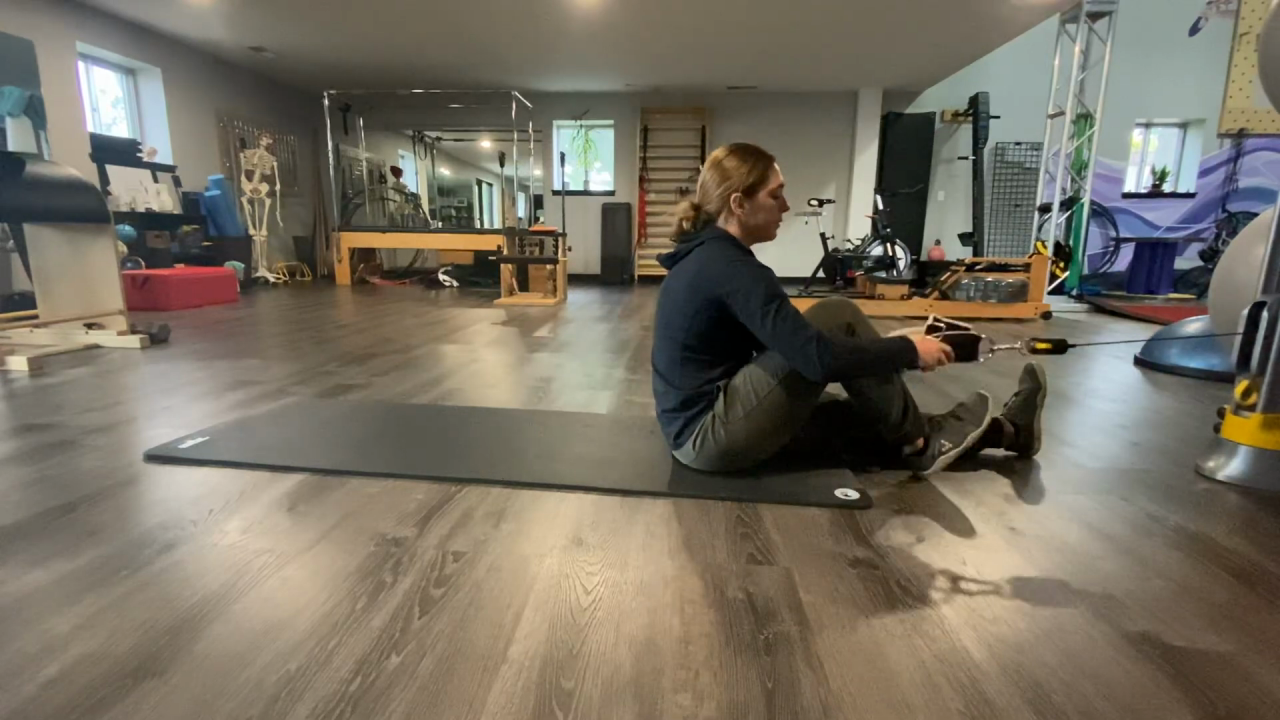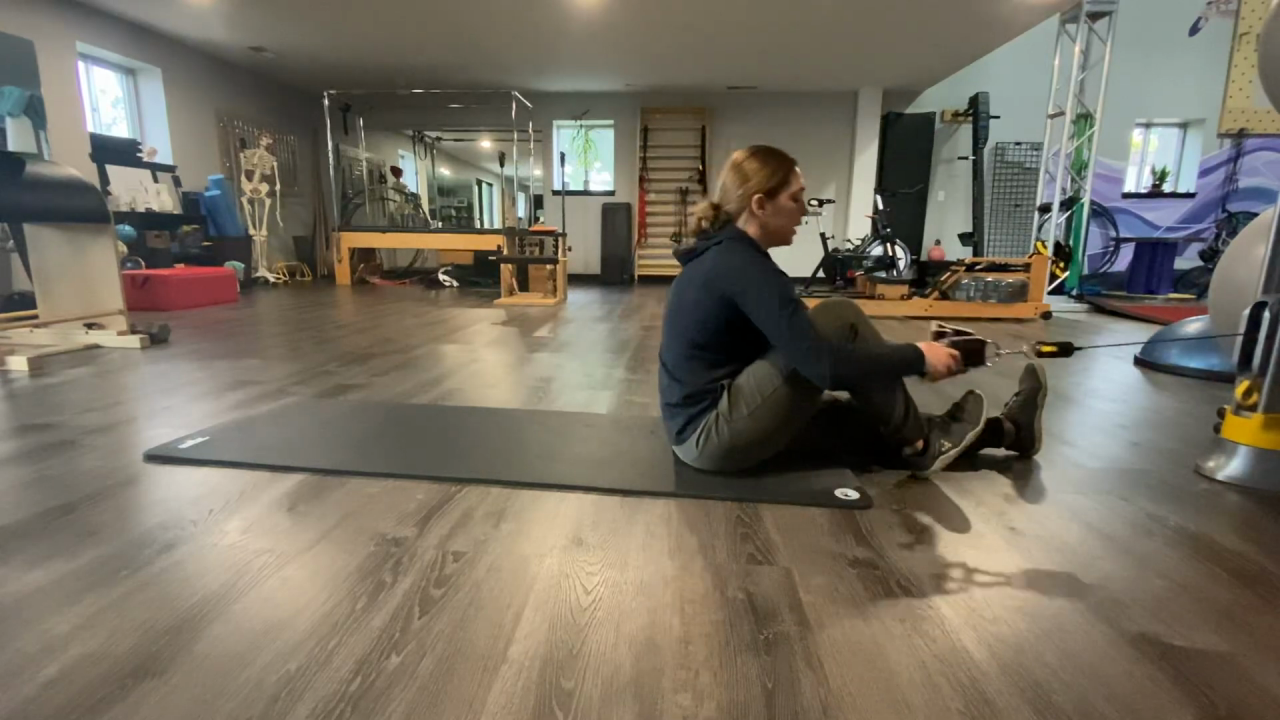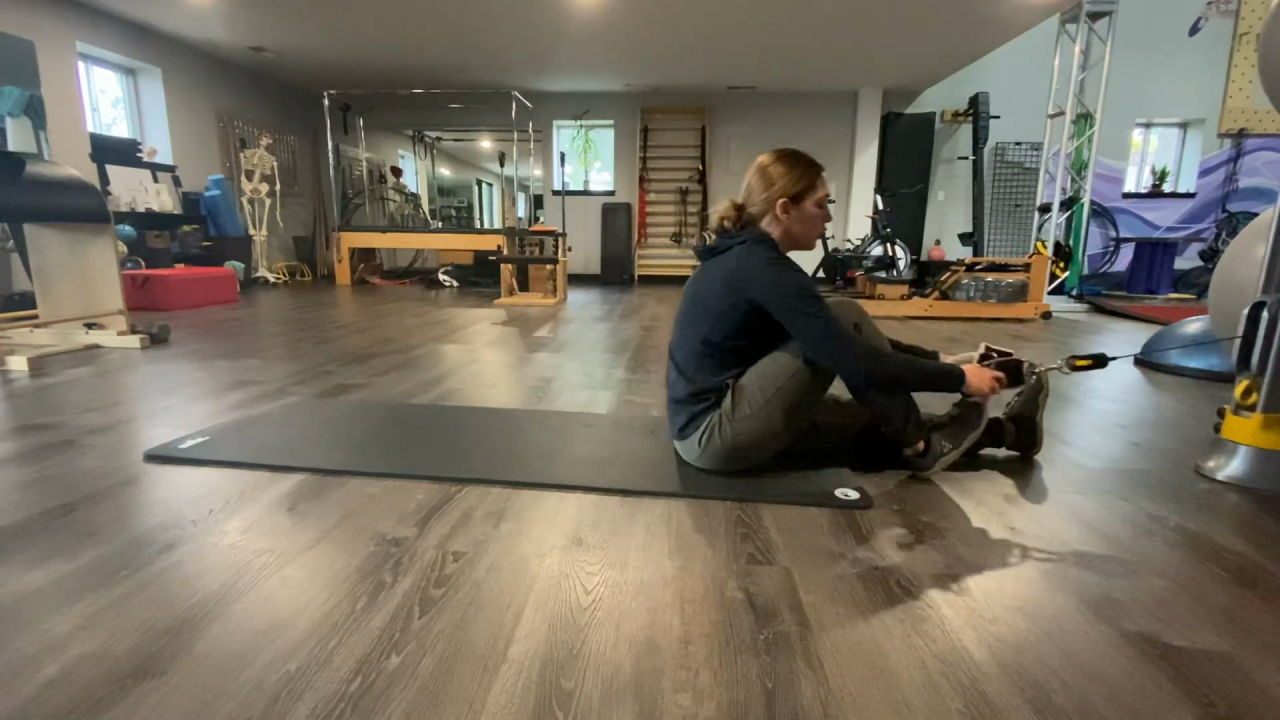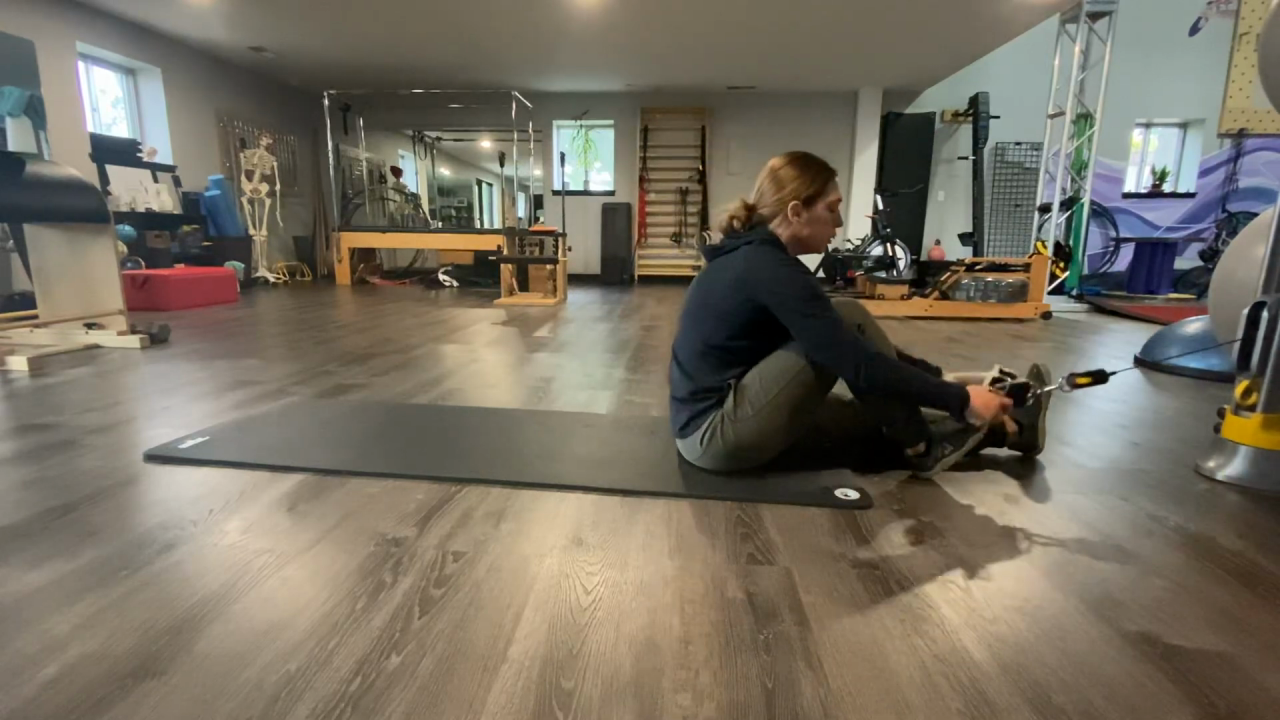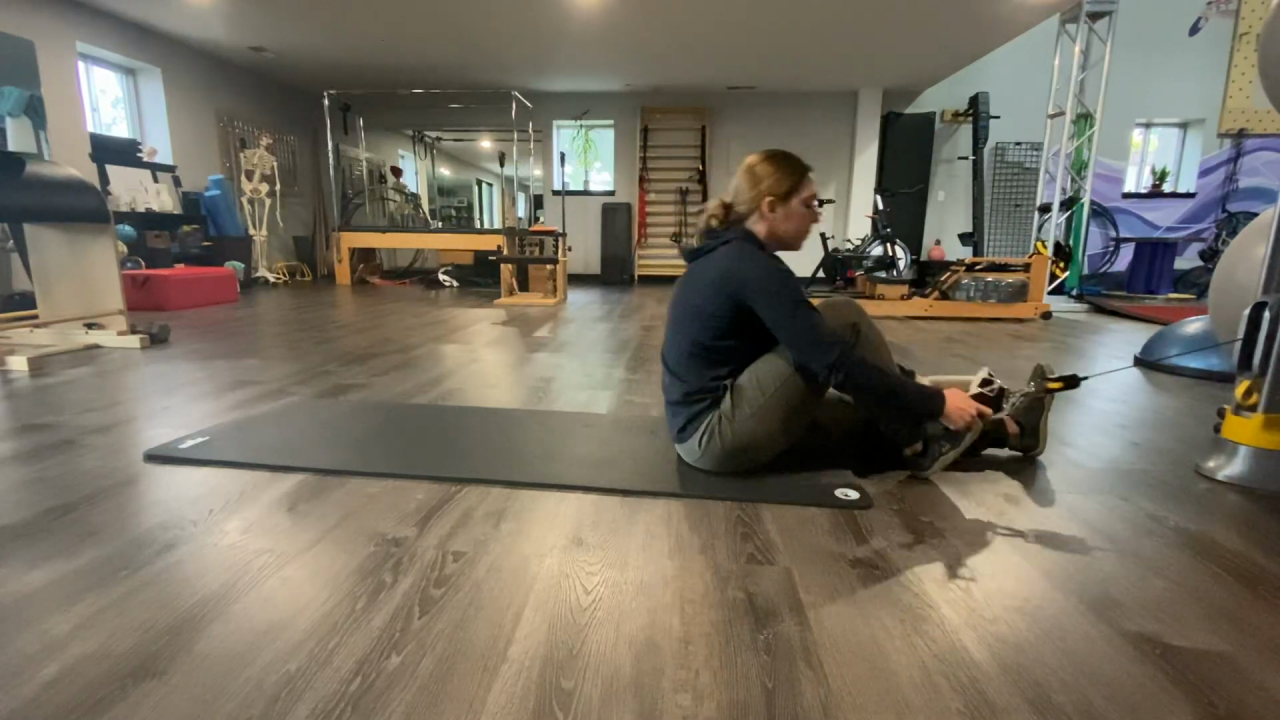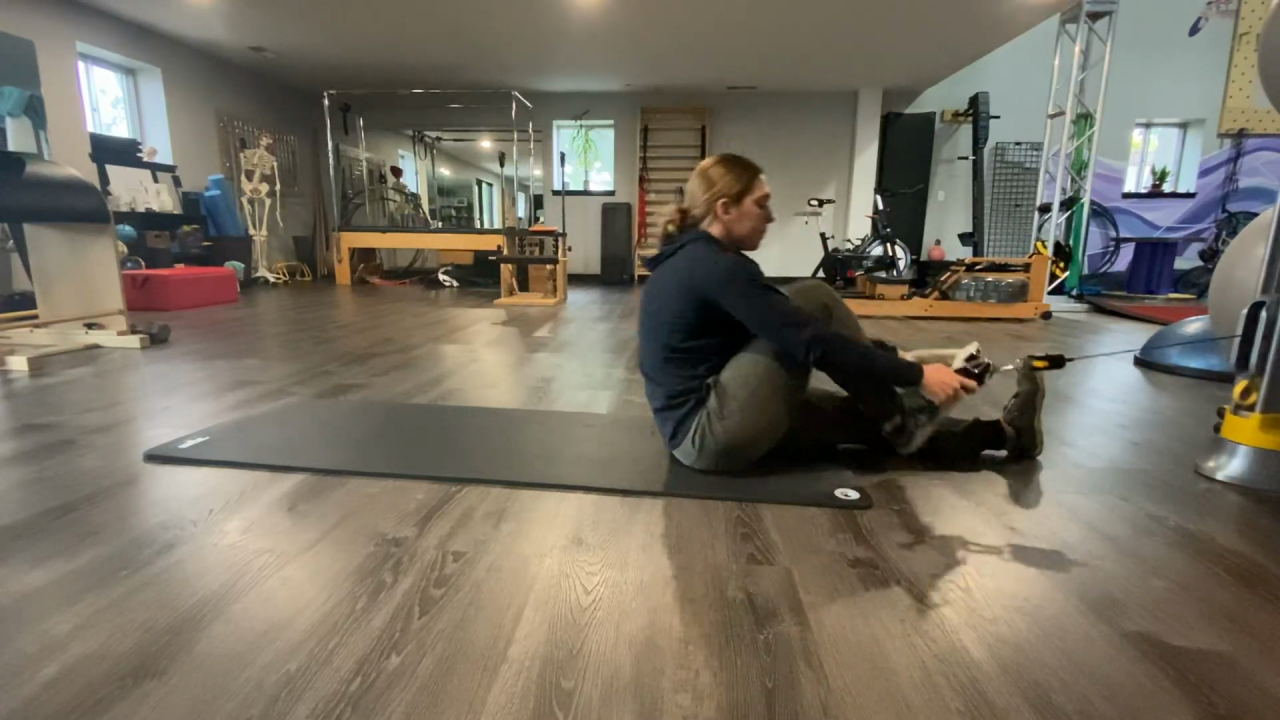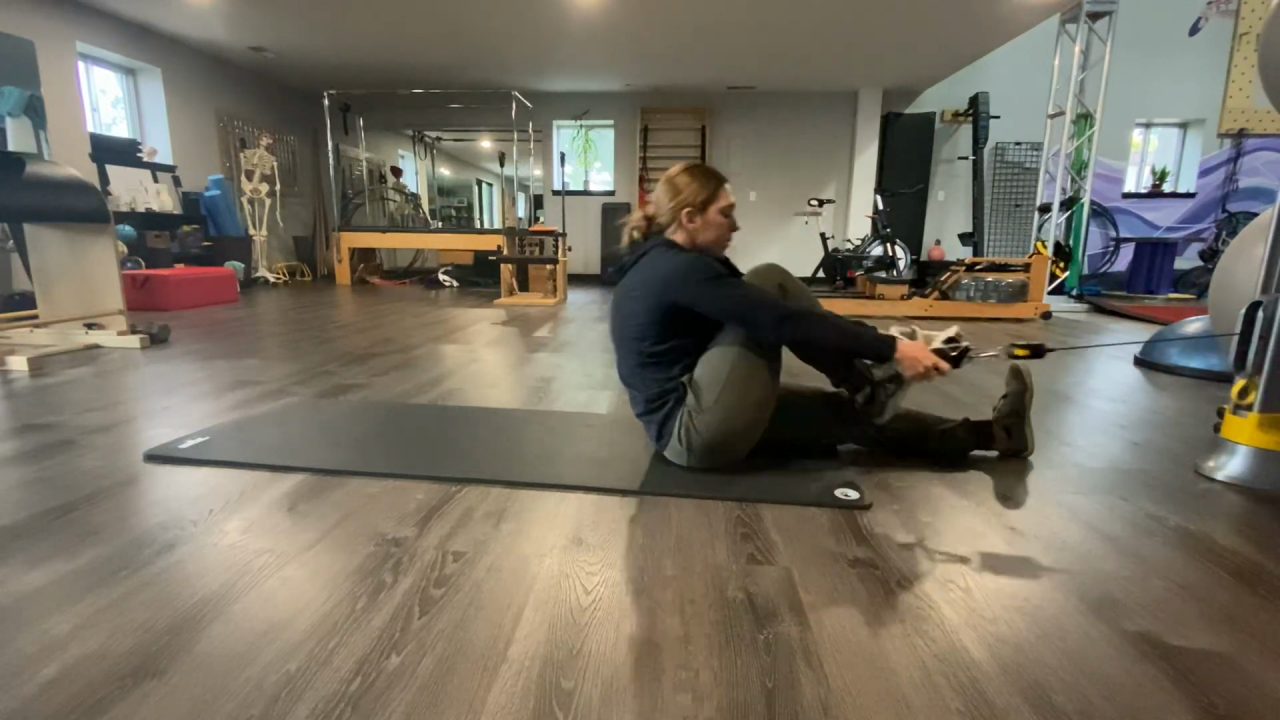
dt=0.2s
person 1, frame 1
left shoulder: (706, 254)
right shoulder: (730, 267)
left elbow: (790, 342)
right elbow: (816, 358)
left wrist: (890, 354)
right wrist: (908, 351)
left hip: (702, 424)
right hip: (711, 436)
left knee: (863, 413)
right knee: (837, 317)
left ankle: (1004, 431)
right ankle: (920, 443)
person 1, frame 2
left shoulder: (725, 255)
right shoulder: (744, 268)
left elbow: (806, 343)
right elbow: (825, 364)
left wrist: (907, 355)
right wrist: (918, 358)
left hip: (707, 423)
right hip: (714, 436)
left knee: (864, 415)
right knee: (840, 317)
left ankle: (1003, 432)
right ankle: (921, 444)
person 1, frame 3
left shoulder: (745, 255)
right shoulder: (765, 271)
right elbow: (858, 361)
left wrist: (938, 362)
right wrist: (959, 379)
left hip: (710, 422)
right hip: (717, 436)
left knee: (870, 415)
right knee: (845, 318)
left ankle: (1003, 431)
right ankle: (921, 446)
person 1, frame 4
left shoulder: (753, 256)
right shoulder: (773, 271)
right elbow: (859, 365)
left wrist: (939, 378)
right wrist: (960, 400)
left hip: (711, 419)
right hip: (718, 435)
left knee: (872, 413)
right knee: (848, 319)
left ankle: (1004, 429)
right ankle: (923, 447)
person 1, frame 5
left shoulder: (731, 256)
right shoulder: (753, 268)
left elbow: (812, 348)
right elbow: (834, 363)
left wrist: (908, 381)
right wrist: (934, 402)
left hip: (710, 423)
right hip: (716, 436)
left knee: (869, 414)
right knee: (841, 317)
left ankle: (1008, 431)
right ankle: (921, 445)
person 1, frame 6
left shoulder: (696, 259)
right shoulder: (715, 267)
left elbow: (789, 327)
right elbow: (812, 339)
left wrist: (895, 359)
right wrist: (916, 374)
left hip: (705, 423)
right hip: (712, 435)
left knee: (860, 413)
right knee: (814, 302)
left ankle: (1002, 434)
right ankle: (900, 420)
person 1, frame 7
left shoulder: (662, 263)
right shoulder: (681, 270)
left elbow: (758, 316)
right elbow: (785, 321)
right wrist: (890, 350)
left hip: (693, 422)
right hip: (698, 433)
left knee: (842, 410)
right knee: (770, 282)
left ankle: (994, 434)
right ankle: (866, 386)
